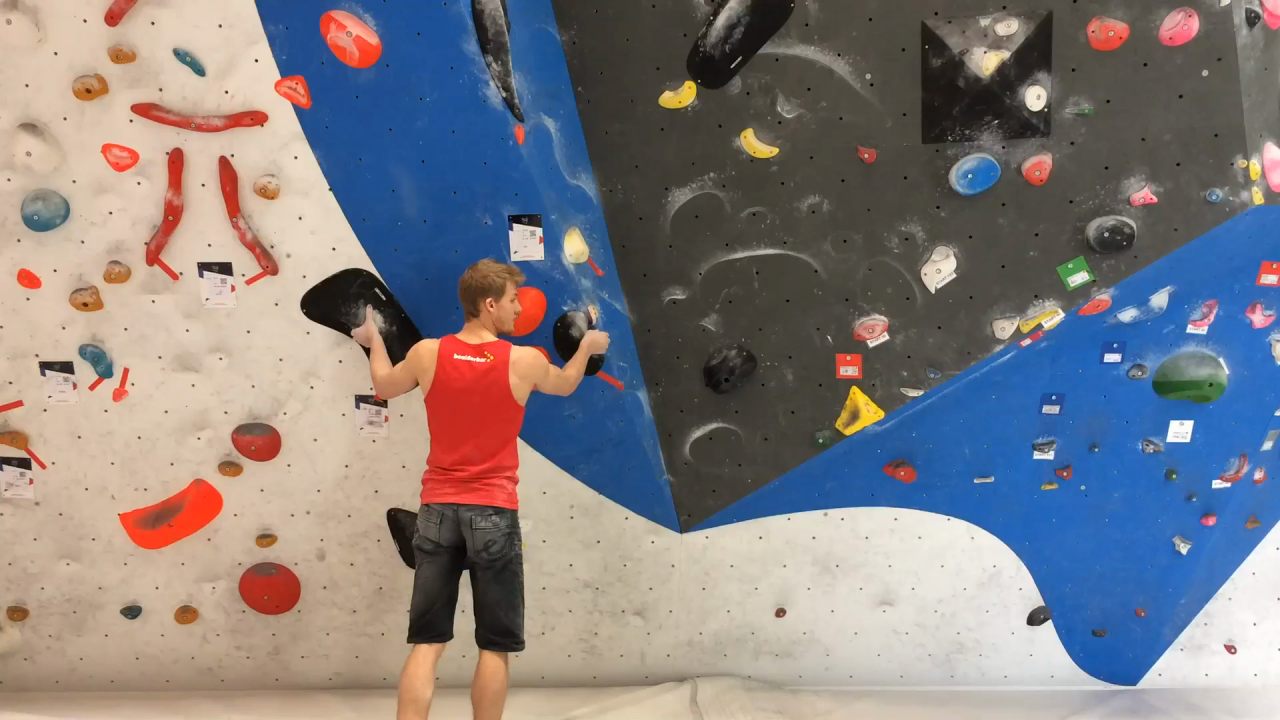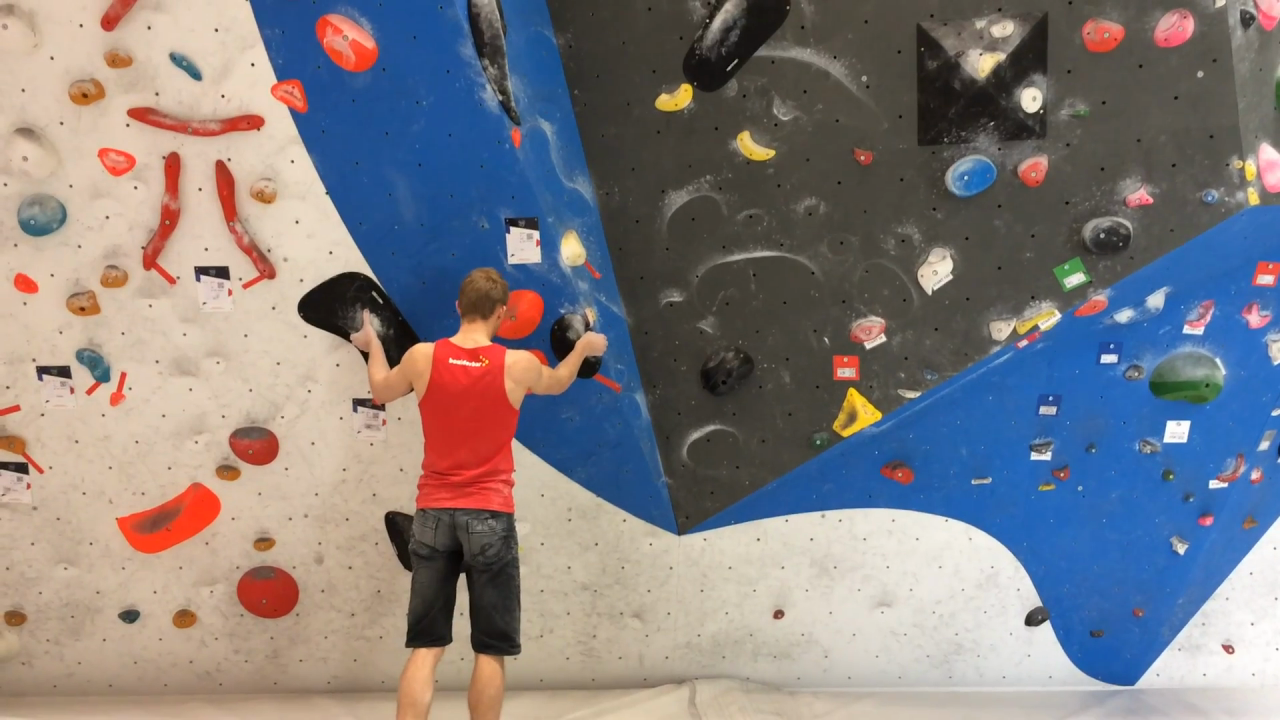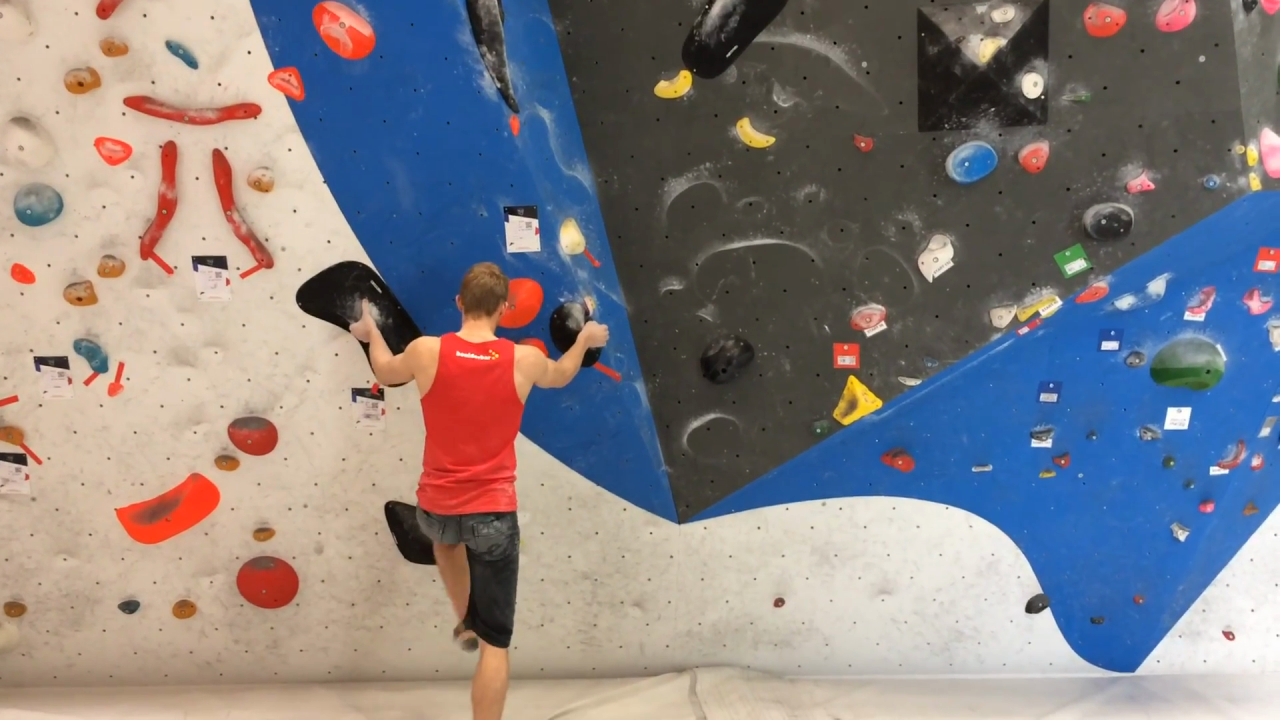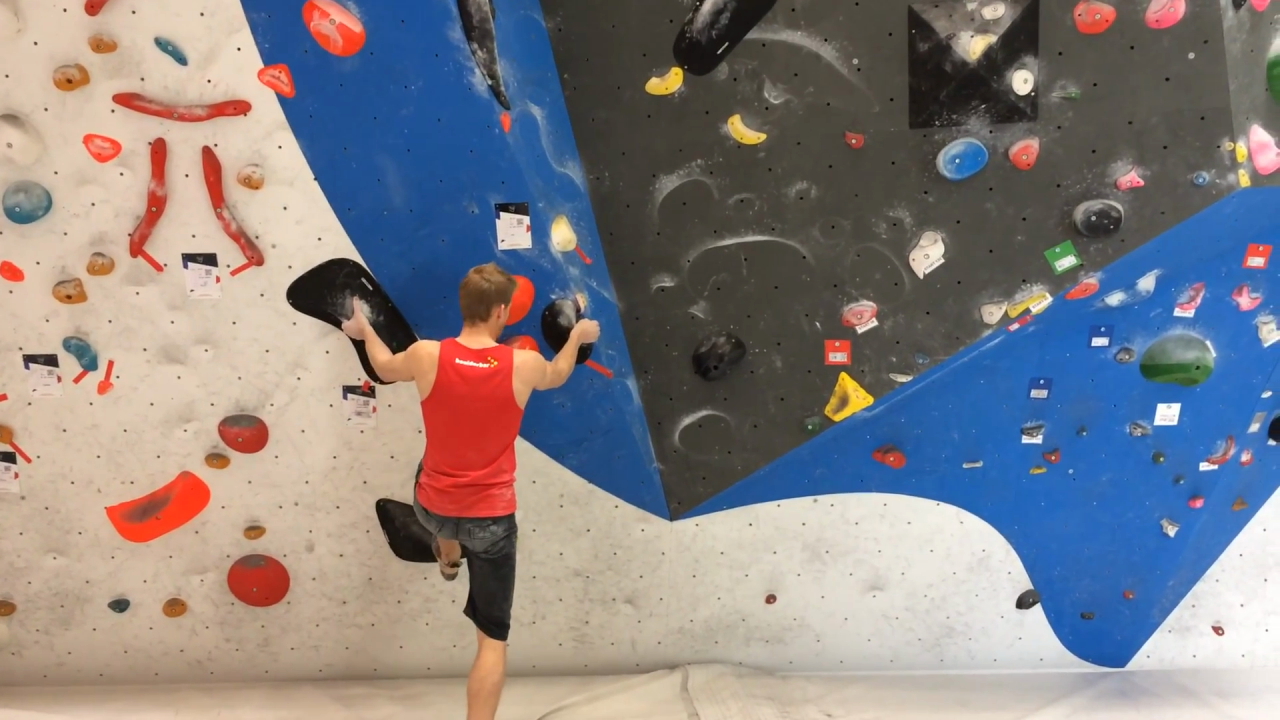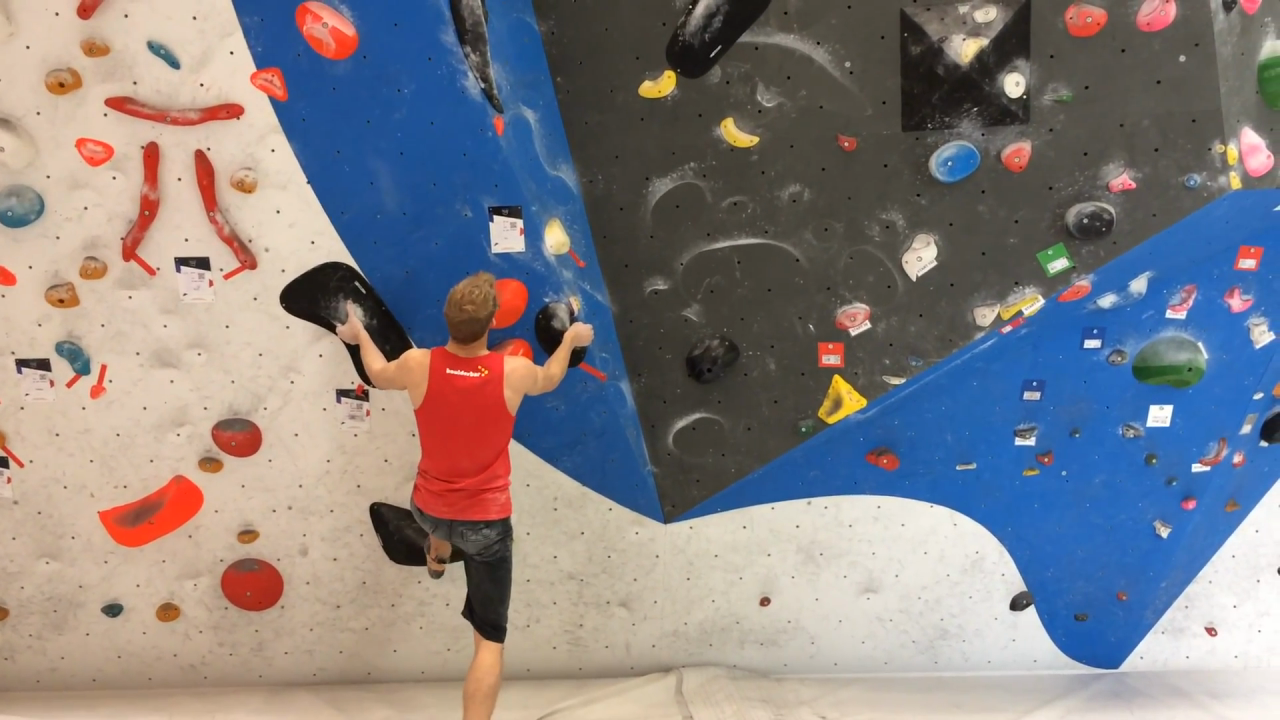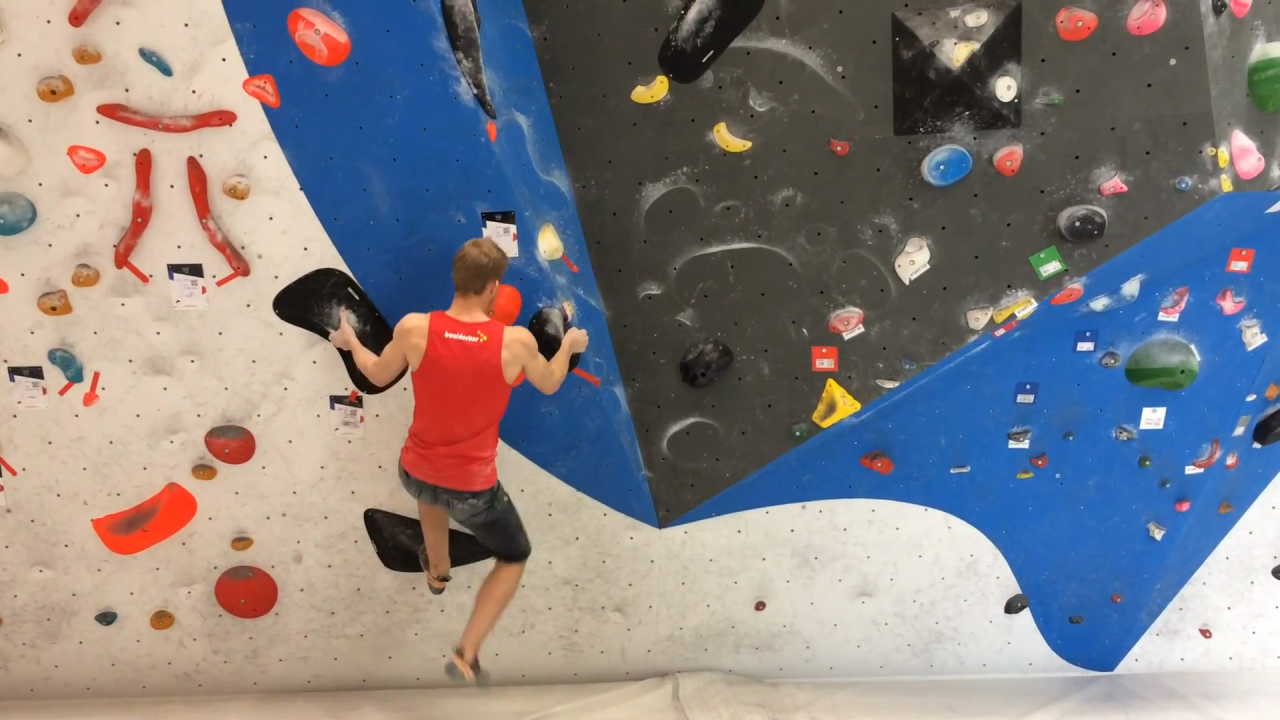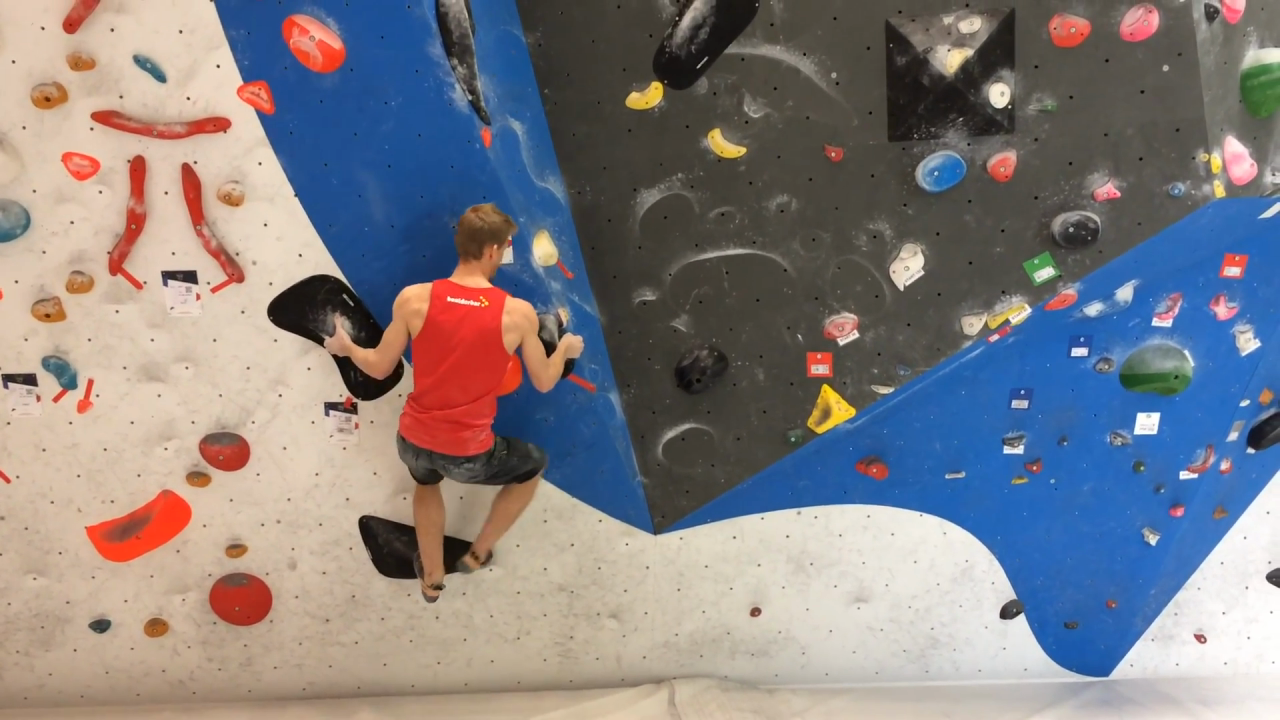
dt=0.7s
person 1, frame 1
left shoulder: (427, 354)
right shoulder: (524, 362)
left elbow: (384, 386)
right elbow: (566, 382)
left wrist: (373, 340)
right wrist: (588, 347)
left hip: (437, 510)
right hip: (493, 512)
left knee: (427, 641)
right knee: (495, 646)
person 1, frame 2
left shoulder: (421, 357)
right shoulder: (517, 365)
left elbow: (381, 391)
right elbow: (557, 382)
left wrist: (372, 344)
right wrist: (582, 349)
left hip: (433, 514)
right hip: (489, 516)
left knee: (425, 647)
right knee: (491, 650)
person 1, frame 3
left shoulder: (426, 351)
right shoulder: (524, 360)
left elbow: (385, 372)
right elbow: (562, 374)
left wrist: (371, 332)
right wrist: (585, 339)
left hip: (436, 507)
right hip: (493, 512)
right knee: (495, 641)
left ankle: (465, 622)
person 1, frame 4
left shoulder: (426, 356)
right shoulder: (523, 365)
left elbow: (385, 368)
right elbow: (558, 374)
left wrist: (364, 330)
right wrist: (577, 336)
left hip: (433, 509)
right hip: (492, 517)
right knee: (492, 638)
left ankle: (449, 557)
person 1, frame 5
left shoulder: (416, 365)
right shoulder: (515, 372)
left elbow: (379, 375)
right elbow: (550, 378)
left wrist: (358, 334)
right wrist: (571, 339)
left hip: (428, 509)
right hip: (487, 521)
right knee: (489, 640)
left ankle: (438, 554)
person 1, frame 6
left shoulder: (413, 329)
right shoulder: (516, 341)
left elbow: (377, 373)
right elbow: (547, 380)
left wrist: (349, 340)
right wrist: (569, 345)
left hip: (416, 475)
right hip: (472, 489)
right knee: (514, 559)
left ankle: (437, 572)
right ankle: (466, 654)
person 1, frame 7
left shoulder: (413, 299)
right shoulder: (519, 313)
left elbow: (379, 367)
right elbow: (545, 381)
left wrist: (345, 346)
right wrist: (565, 348)
left hip: (414, 441)
right hip: (469, 454)
left knee: (426, 484)
right knee: (532, 467)
left ankle: (431, 578)
right ankle: (478, 553)
